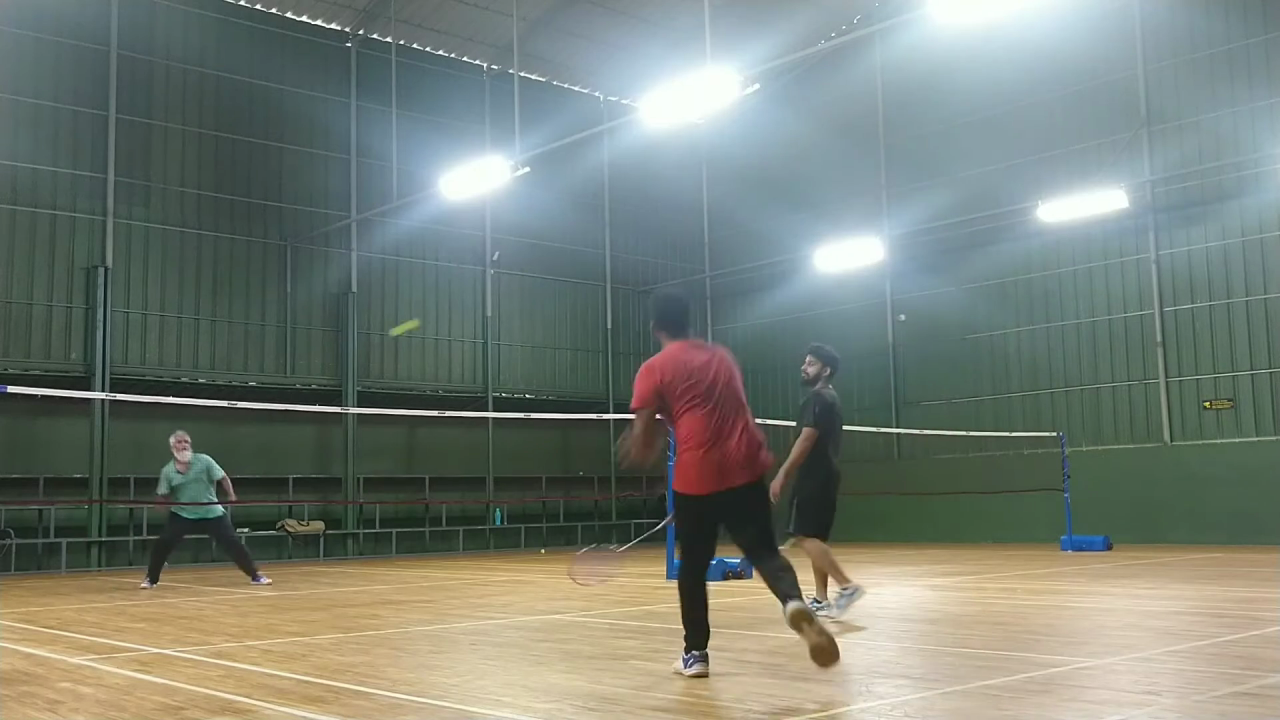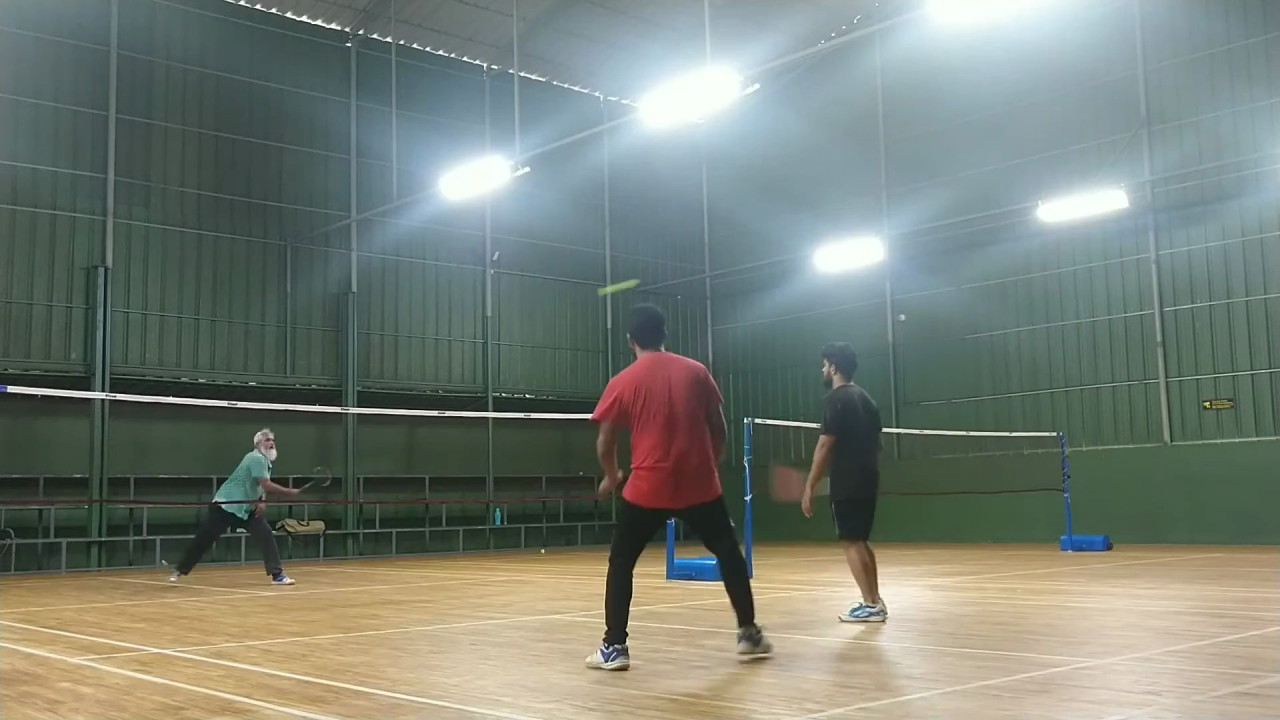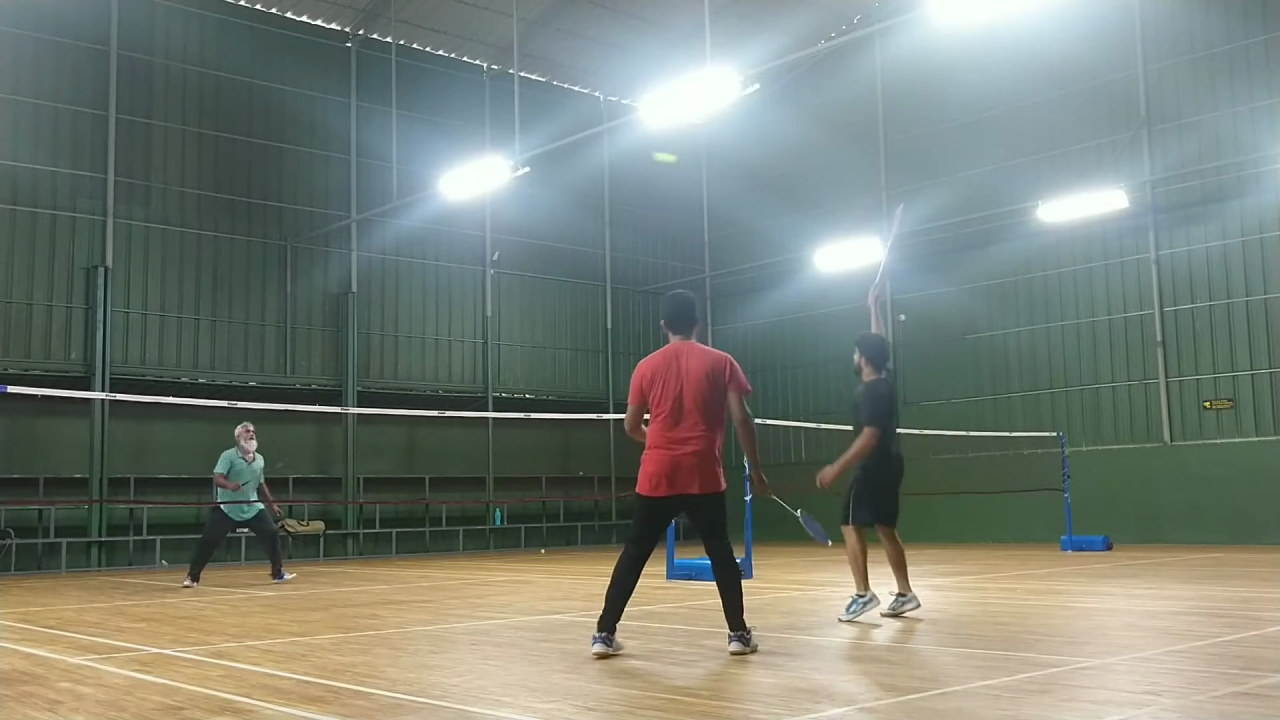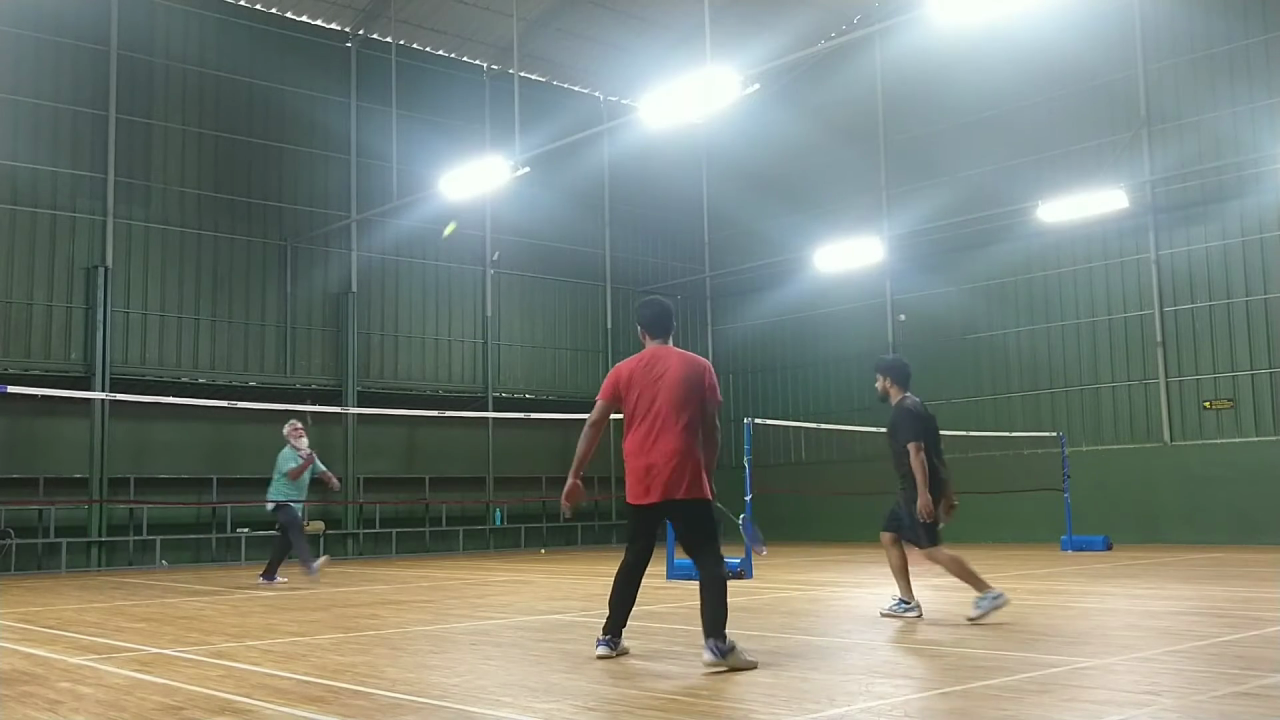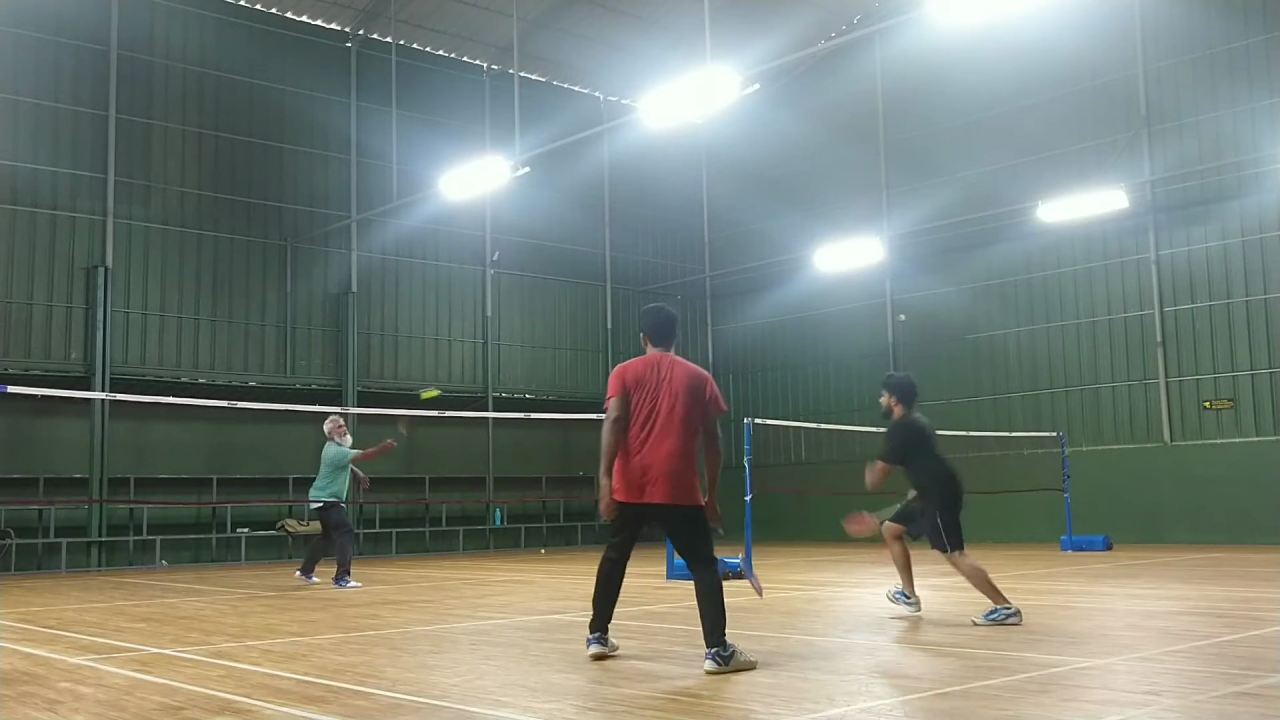
dt=0.5s
person 1, frame 1
left shoulder: (653, 370)
right shoulder: (723, 356)
left elbow: (642, 435)
left wrist: (637, 454)
left hip: (697, 476)
right hip: (748, 468)
left knee: (693, 564)
right knee: (764, 552)
left ankle: (695, 653)
right ankle: (796, 604)
person 1, frame 2
left shoulder: (622, 384)
right shoulder: (697, 371)
left elbow: (604, 445)
right elbow: (720, 429)
left wrist: (611, 477)
right wrist: (709, 466)
left hip: (648, 488)
right hip: (700, 484)
left knee: (621, 562)
right knee: (728, 552)
left ankle: (614, 647)
right ankle: (748, 632)
person 1, frame 3
left shoulder: (647, 366)
right shoulder: (721, 362)
left elbow: (633, 426)
right elbow: (741, 418)
right wrist: (755, 468)
left hip: (657, 476)
right hip: (703, 475)
left knee: (634, 554)
right knee: (721, 554)
left ankle: (604, 634)
right ankle: (739, 634)
person 1, frame 4
left shoulder: (624, 371)
right shoulder: (699, 367)
left elbow: (595, 424)
right elbow: (710, 429)
left wrist: (574, 476)
right wrist: (707, 475)
left hip: (641, 484)
right hip: (685, 482)
left knee: (634, 560)
right knee: (710, 561)
left ankle: (609, 638)
right ankle: (717, 644)
person 1, frame 5
left shoulder: (624, 373)
right shoulder: (699, 378)
left elbow: (614, 422)
right elbow: (712, 442)
left wrist: (605, 477)
right wrist: (712, 495)
left hip: (630, 486)
right hip: (679, 489)
left knee: (615, 557)
right knee: (704, 566)
left ankle: (598, 636)
right ankle: (717, 650)
person 2, frame 1
left shoulder: (817, 398)
right shoulder: (830, 398)
left elbow: (806, 440)
left wrist: (781, 475)
left hip: (813, 479)
right hip: (825, 478)
left knee: (805, 537)
right knee: (814, 536)
left ankle: (847, 587)
right ankle: (821, 599)
person 2, frame 2
left shoulder: (835, 400)
right shoulder: (865, 399)
left elbow: (825, 446)
left wrist: (809, 487)
left hip: (847, 482)
right hip: (867, 479)
left knee: (851, 541)
right knee: (858, 540)
left ankle: (872, 605)
right ankle: (873, 599)
person 2, frame 3
left shoulder: (872, 392)
right shoulder: (884, 381)
left elbow: (869, 436)
right elbow: (877, 339)
left wrist: (837, 467)
right wrist: (875, 307)
left hip: (875, 468)
right hip: (889, 466)
left knee: (851, 528)
right knee: (885, 528)
left ankle: (863, 594)
right ankle: (905, 595)
person 2, frame 4
left shoulder: (904, 410)
right shoulder: (911, 407)
left elbow: (916, 452)
right elbow: (934, 454)
left wrist: (923, 493)
right wrist: (946, 495)
left hip: (920, 490)
right hip: (915, 490)
left knee: (933, 550)
right knee: (888, 537)
left ankle: (989, 593)
right ankle: (907, 601)
person 2, frame 5
left shoulder: (901, 428)
right shoulder: (914, 423)
left elbow: (878, 474)
left wrist: (870, 479)
right wrist: (918, 491)
left hip: (940, 495)
right hip: (932, 495)
left knee: (955, 556)
right knee: (890, 531)
left ankle: (1005, 607)
right ankle: (909, 595)
